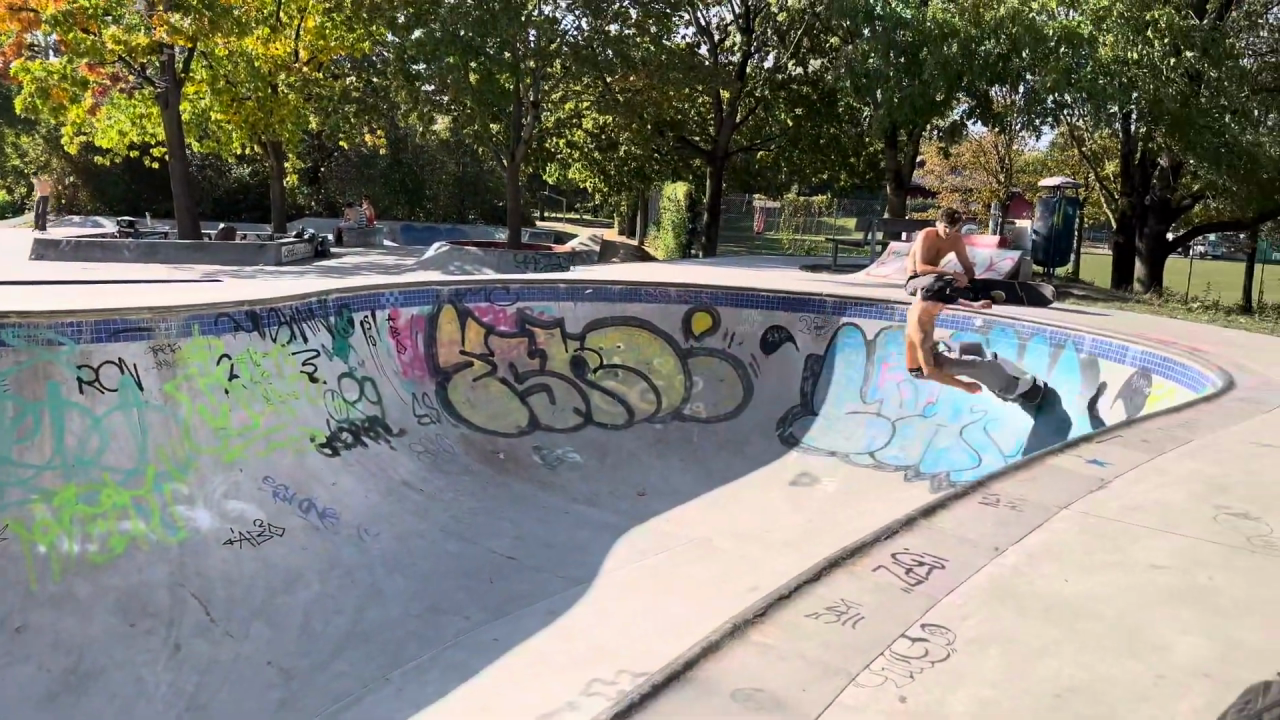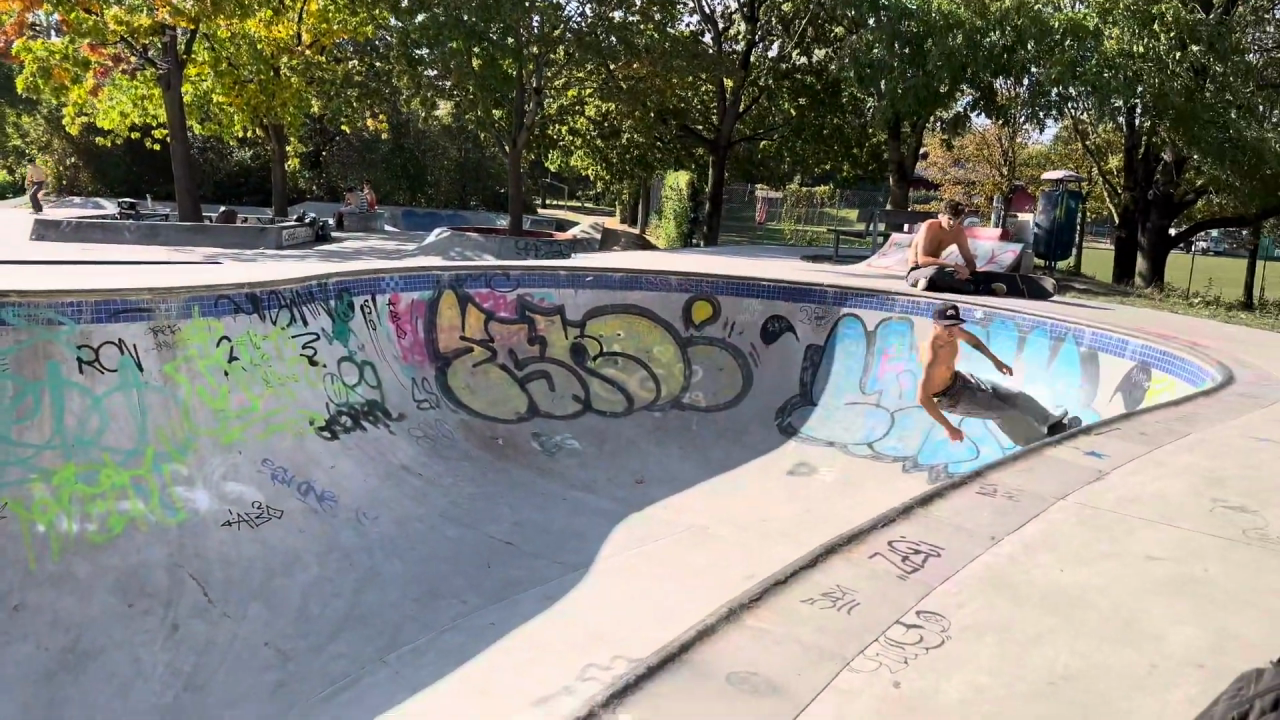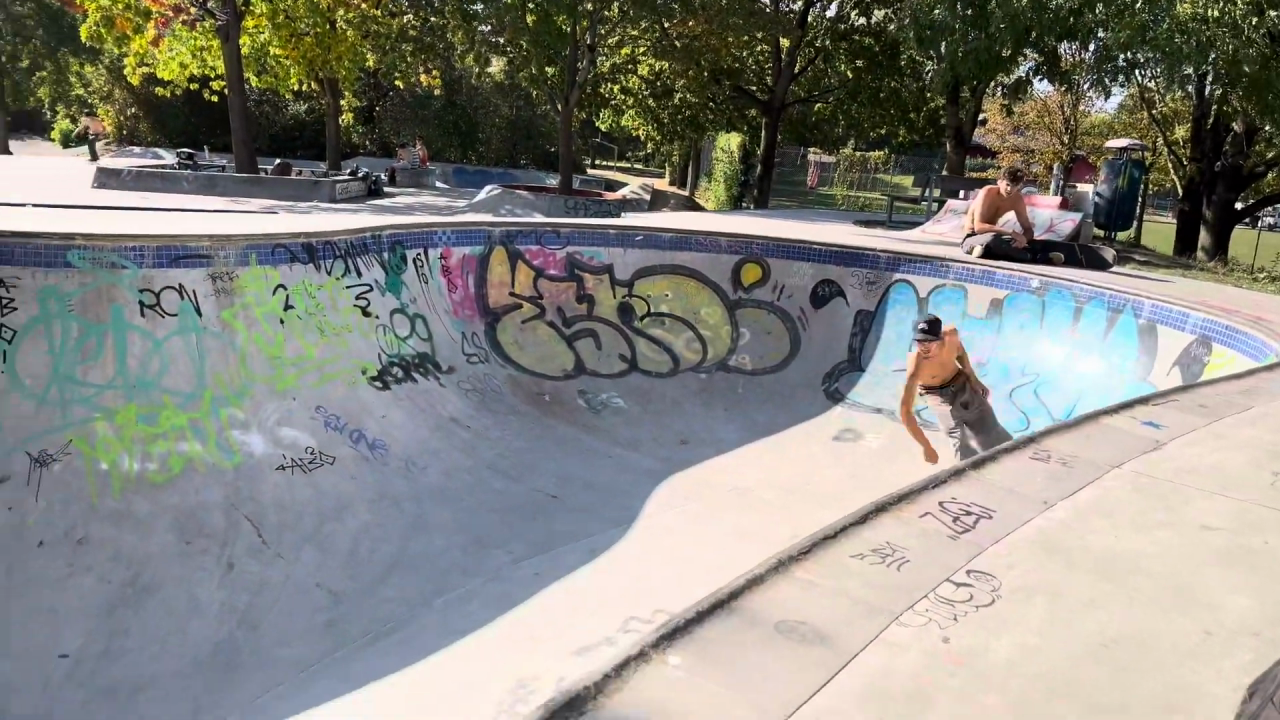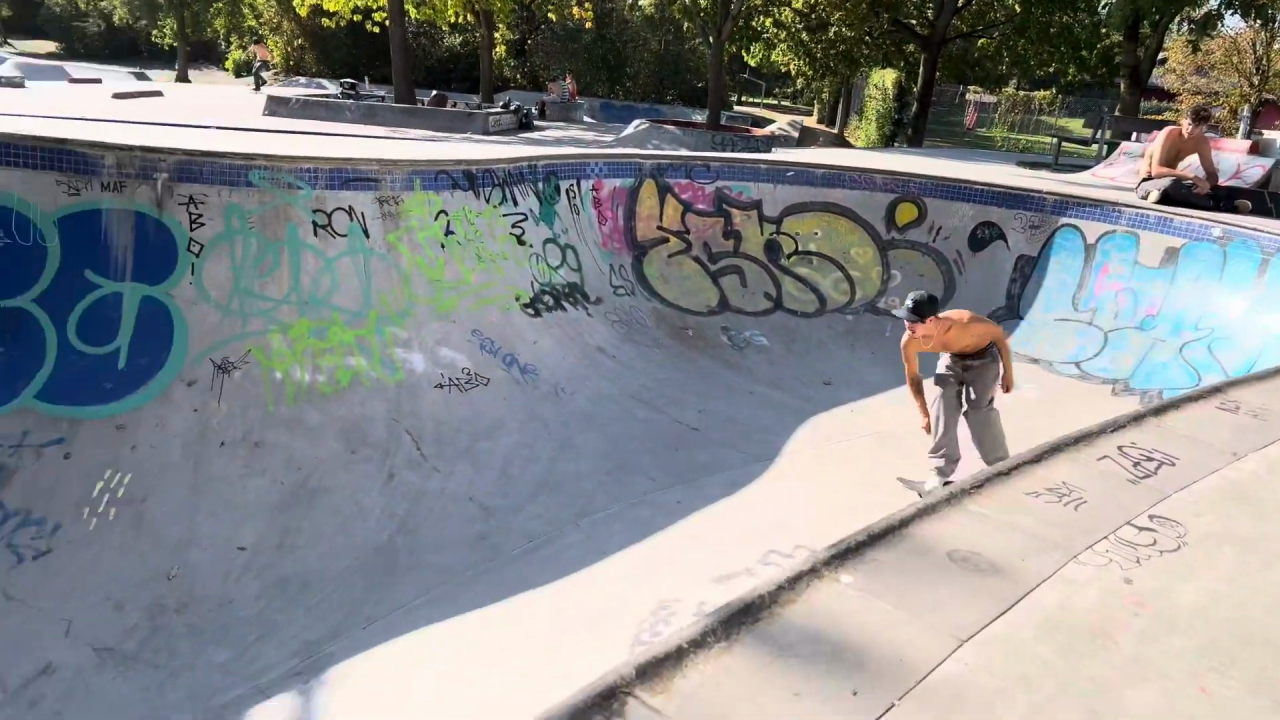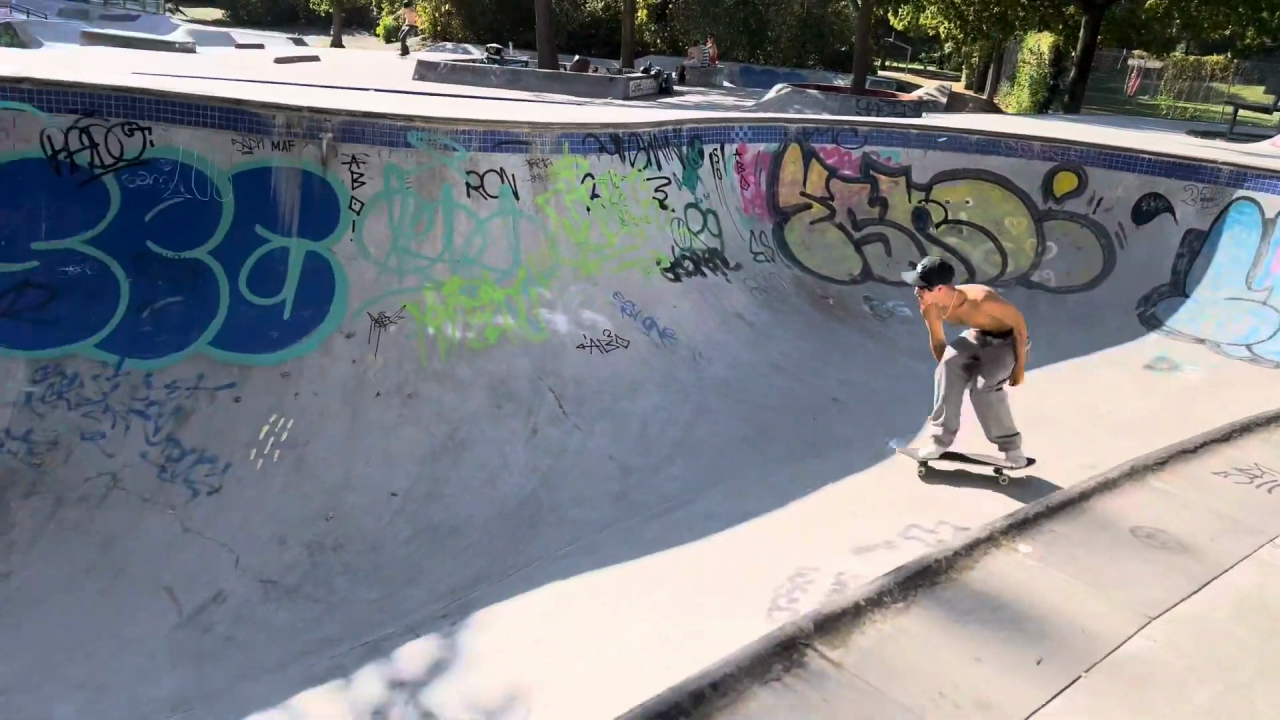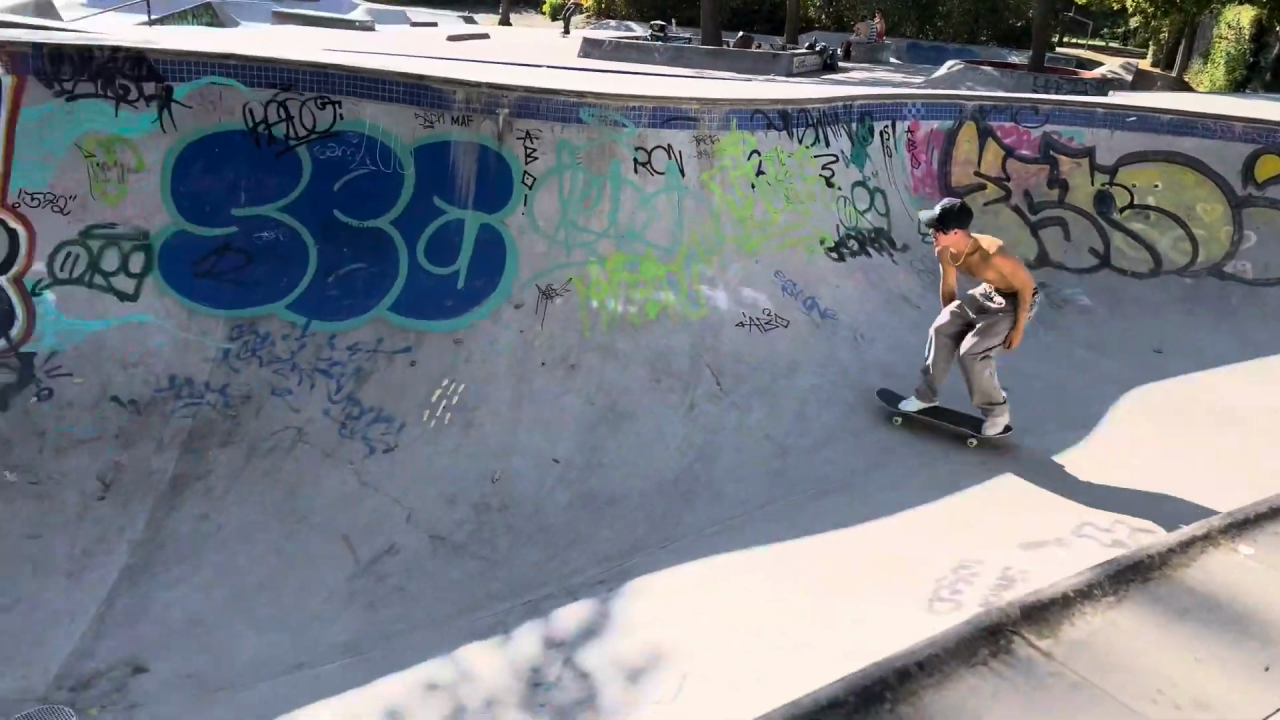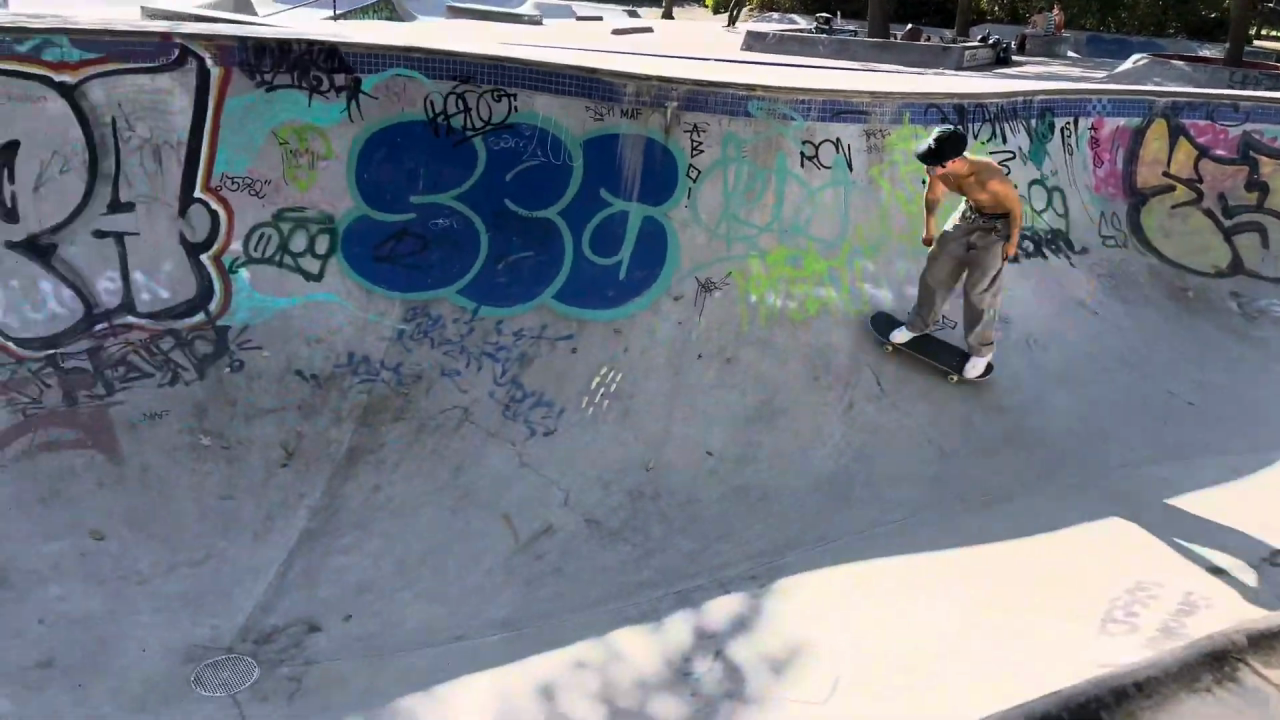
dt=0.2s
person 1, frame 1
left shoulder: (921, 300)
right shoulder: (921, 334)
right elbow: (929, 371)
right wrist: (964, 386)
left hip: (929, 351)
right hip: (922, 369)
left knee: (975, 349)
right knee: (978, 366)
person 1, frame 2
left shoulder: (951, 330)
right shoulder: (933, 359)
left elbow: (970, 338)
right elbow: (923, 398)
left wrist: (995, 360)
right wrist: (949, 428)
left hip: (958, 379)
right hip: (950, 397)
left knee: (1013, 397)
right knee: (1006, 415)
left ankle: (1048, 421)
person 1, frame 3
left shoulder: (950, 334)
right shoulder: (916, 368)
right elbow: (905, 411)
left wrist: (972, 377)
right wrist: (926, 447)
left hip: (962, 383)
right hip: (939, 395)
left knee: (990, 433)
right knee: (960, 439)
person 1, frame 4
left shoulder: (966, 322)
right shoulder: (908, 341)
left elbow: (999, 333)
right elbow: (914, 376)
left wrist: (1008, 371)
right wrist: (924, 412)
left hip: (983, 359)
right hip: (953, 359)
left knee: (978, 408)
right knee: (944, 404)
right ankle: (941, 474)
person 1, frame 5
left shoulder: (982, 299)
right shoulder: (929, 308)
left elbow: (1019, 322)
right elbow: (938, 342)
left wrist: (1020, 364)
right wrist: (945, 383)
left hip: (1008, 341)
right hip: (980, 335)
left knee: (984, 388)
right knee: (950, 365)
left ankle: (1012, 449)
right ankle: (941, 439)
person 1, frame 6
left shoulder: (993, 254)
right shoulder: (945, 252)
left elbow: (1027, 285)
right elbow: (948, 289)
left wrist: (1019, 328)
right wrist: (947, 324)
left hip: (1016, 302)
right hip: (990, 292)
left knee: (970, 353)
right knee: (942, 331)
left ankle: (997, 411)
right ankle: (926, 394)
person 1, frame 7
left shoulder: (988, 178)
right shoulder: (939, 170)
left elbow: (1016, 204)
right elbow: (932, 195)
left wrist: (1012, 241)
right wrist: (929, 230)
left hip: (998, 224)
right hip: (970, 213)
left knee: (978, 291)
right knee: (935, 273)
left ankle: (982, 350)
right ankle: (918, 324)
